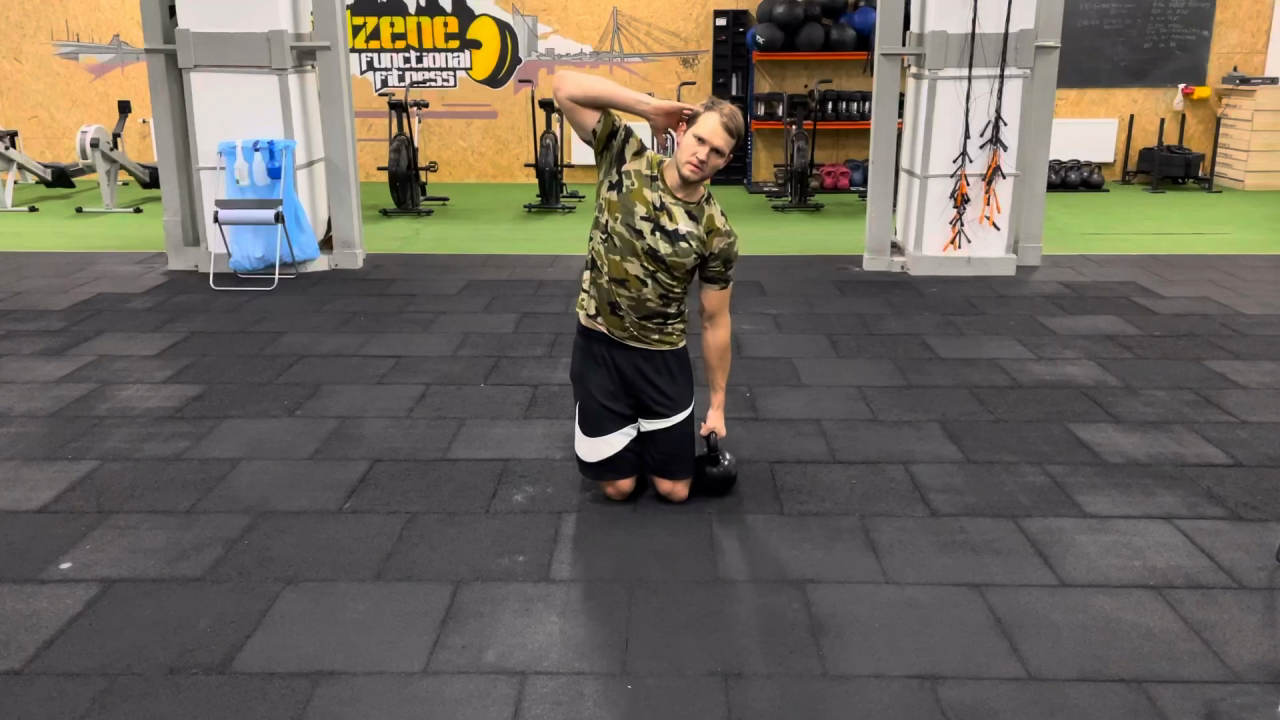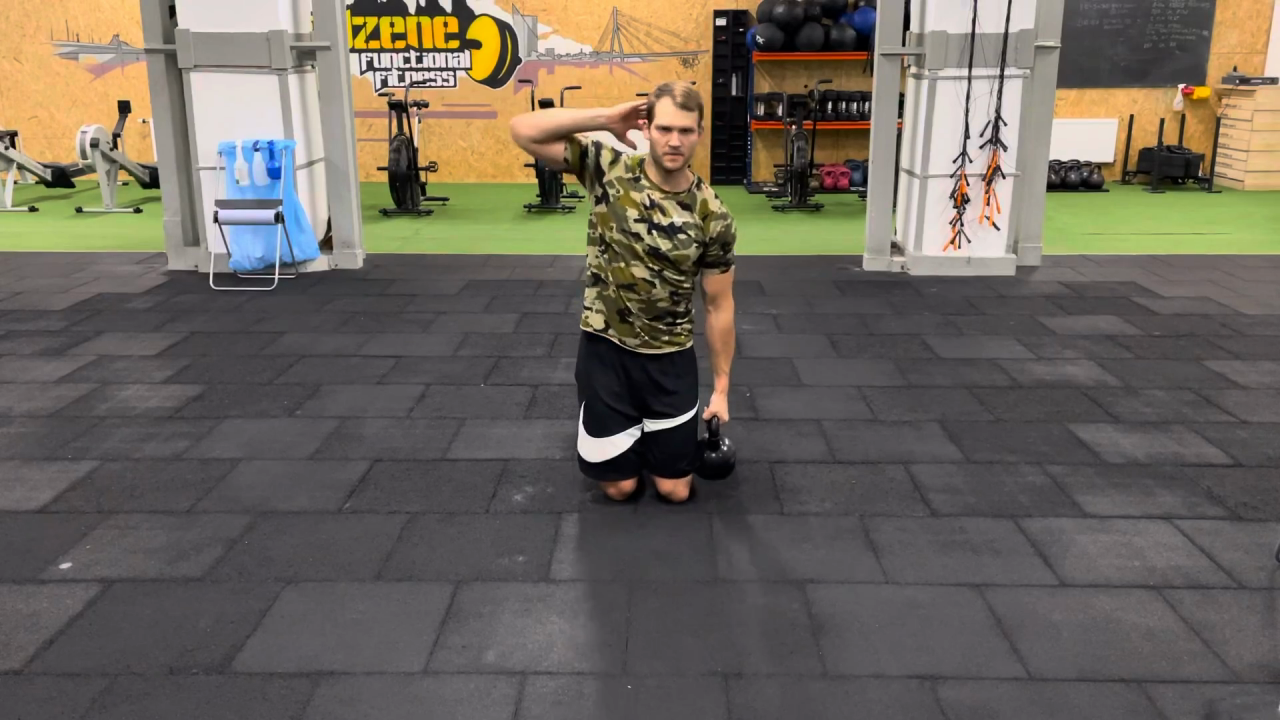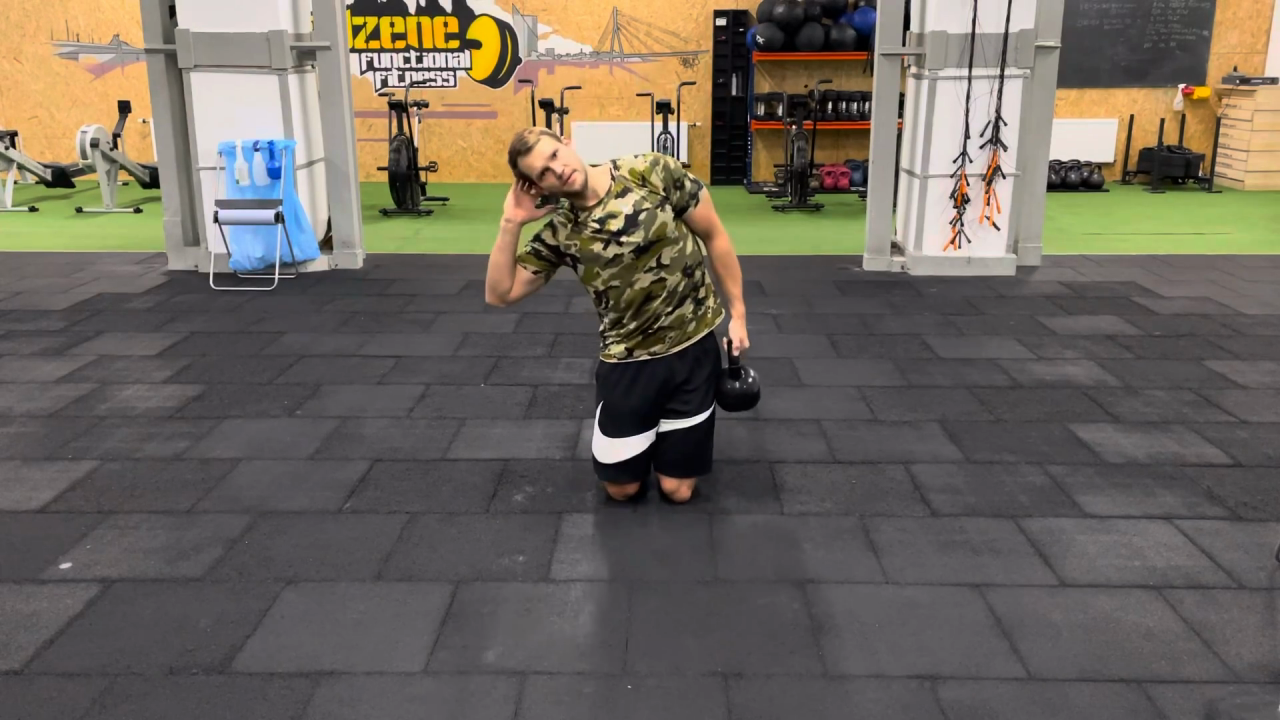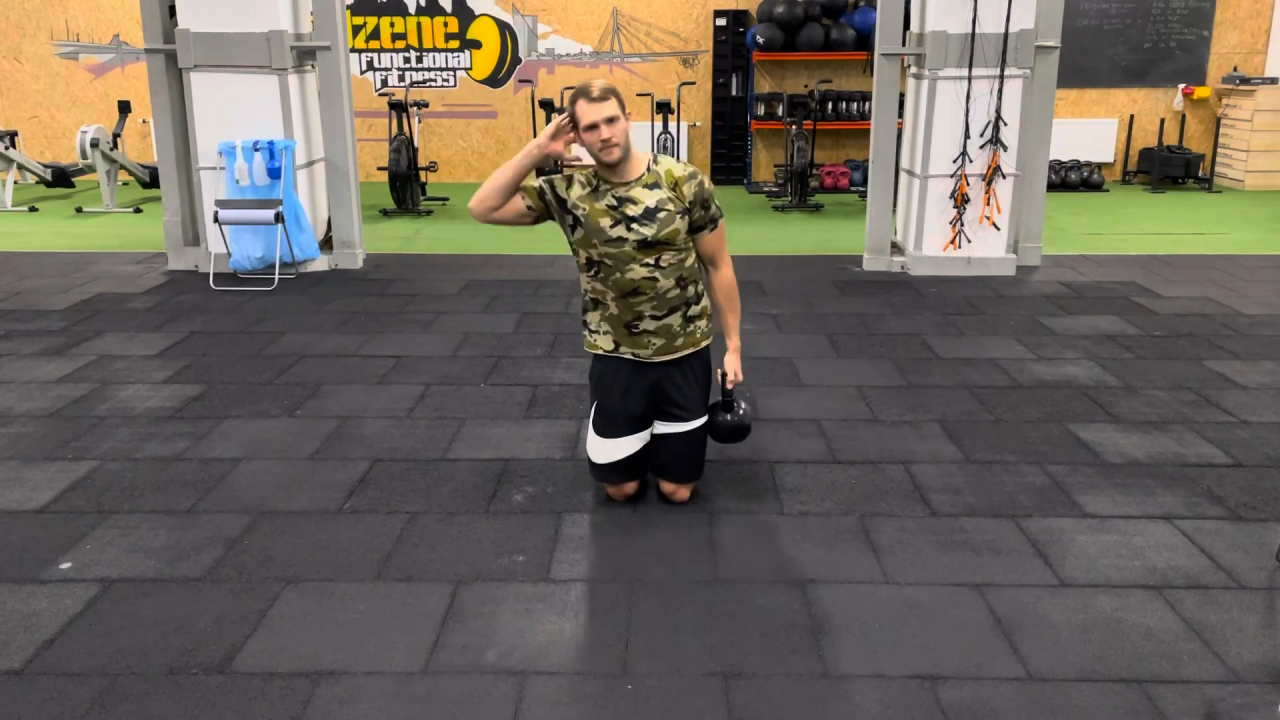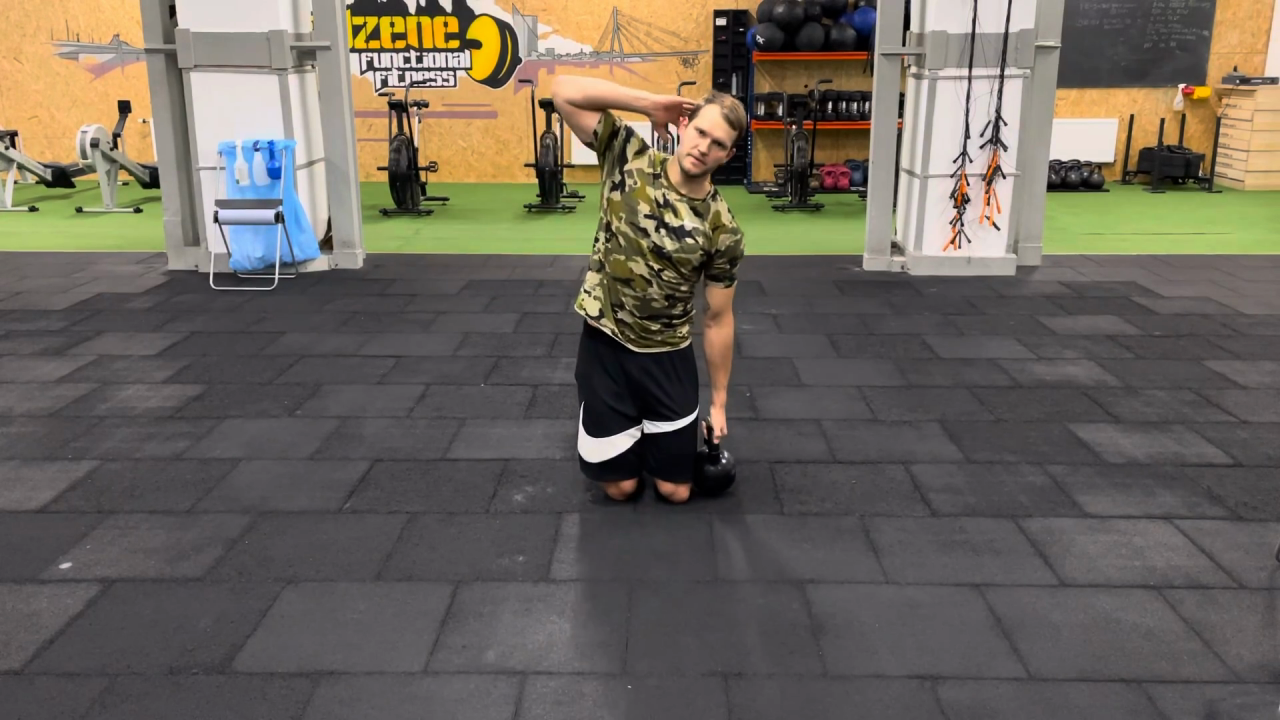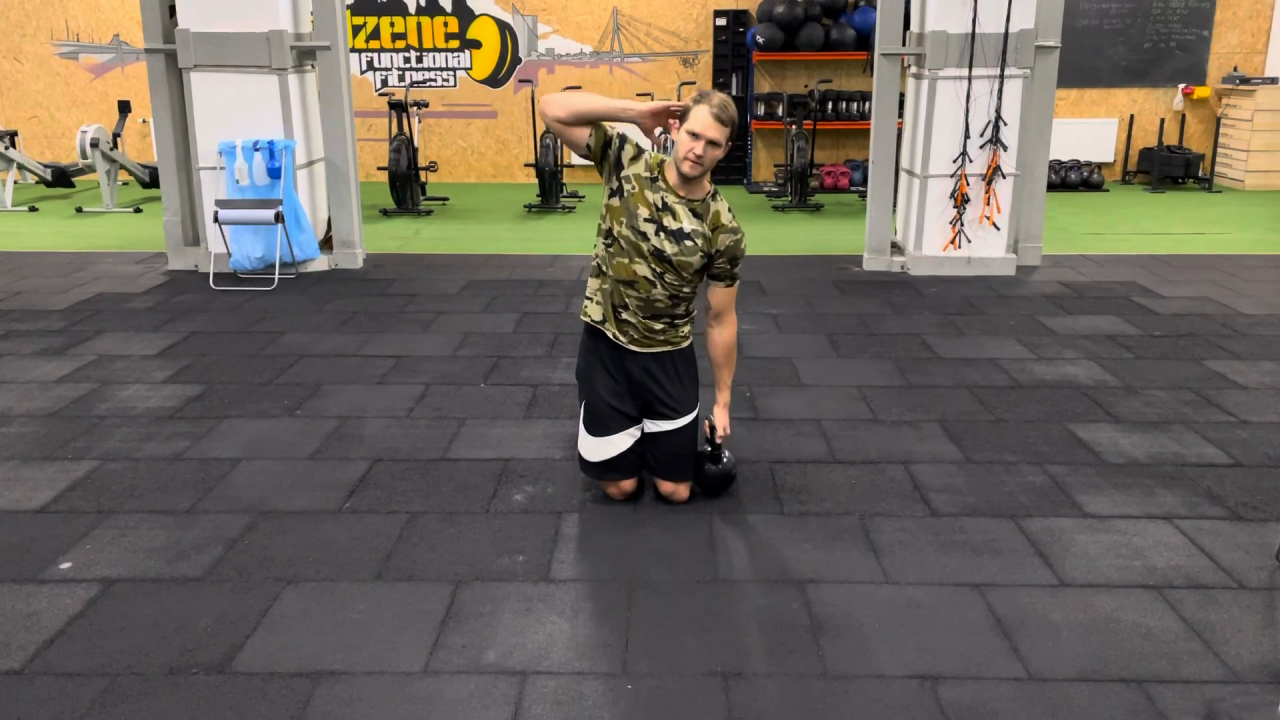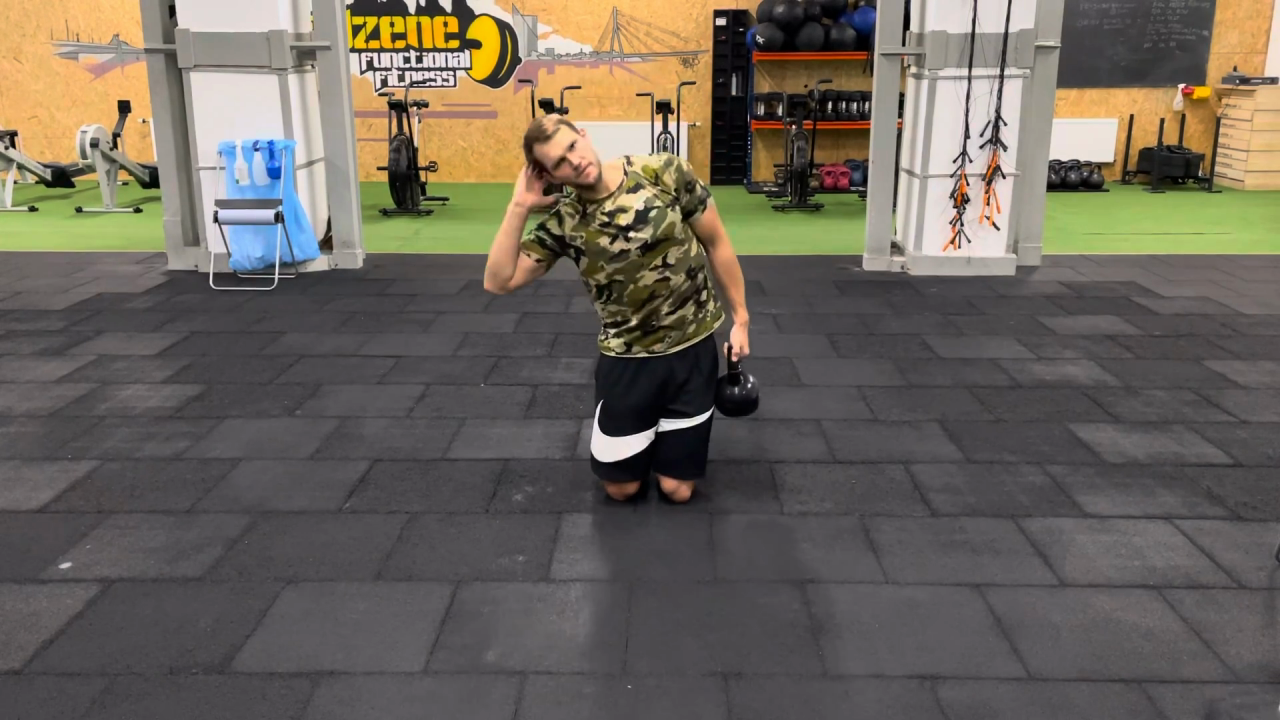
dt=0.7s
person 1, frame 1
left shoulder: (716, 233)
right shoulder: (625, 160)
left elbow: (715, 322)
right elbow: (564, 86)
left wrist: (717, 403)
right wrist: (650, 107)
left hip: (662, 353)
right hip: (599, 344)
left knee: (675, 490)
right knee: (618, 487)
left ankle: (648, 432)
right ankle: (625, 431)
person 1, frame 2
left shoulder: (713, 217)
right shoulder: (606, 168)
left elbow: (719, 306)
right elbow: (522, 131)
left wrist: (721, 387)
right wrist: (607, 119)
left hip: (668, 356)
right hip: (605, 348)
left knee: (675, 490)
right knee: (619, 487)
left ankle: (653, 433)
right ankle: (625, 431)
person 1, frame 3
left shoulder: (654, 173)
right shoulder: (558, 233)
left elbow: (714, 235)
right elbow: (499, 294)
left wrist: (736, 312)
right wrist: (511, 222)
left hip: (693, 345)
right hip: (627, 357)
left knee: (677, 489)
right knee: (621, 487)
left ankle: (665, 435)
right ankle: (640, 433)
person 1, frame 4
left shoulder: (685, 184)
right shoulder: (569, 192)
left elbow: (719, 267)
right elbow: (481, 209)
left wrist: (732, 345)
right wrist: (535, 151)
left hip: (684, 355)
right hip: (617, 357)
left knee: (676, 490)
right knee: (620, 488)
left ankle: (665, 437)
right ankle: (637, 434)
person 1, frame 5
left shoulder: (722, 230)
right shoulder: (628, 158)
left elbow: (718, 319)
right elbow: (563, 91)
left wrist: (719, 400)
right wrist: (650, 104)
left hip: (666, 355)
right hip: (604, 345)
left knee: (676, 490)
right knee: (620, 487)
left ankle: (652, 433)
right ankle: (626, 431)
person 1, frame 6
left shoulder: (723, 230)
right shoulder: (627, 163)
left elbow: (721, 320)
right elbow: (551, 109)
left wrist: (722, 401)
right wrist: (637, 113)
left hip: (667, 356)
right hip: (606, 346)
left knee: (676, 490)
right knee: (619, 486)
left ankle: (653, 434)
right ankle: (627, 429)
person 1, frame 7
left shoulder: (666, 172)
right shoulder: (563, 222)
left elbow: (716, 243)
right elbow: (498, 281)
left wrist: (740, 316)
right wrist: (519, 206)
left hip: (692, 349)
right hip: (626, 357)
left knee: (677, 488)
right knee: (620, 487)
left ankle: (668, 436)
right ankle: (641, 429)
